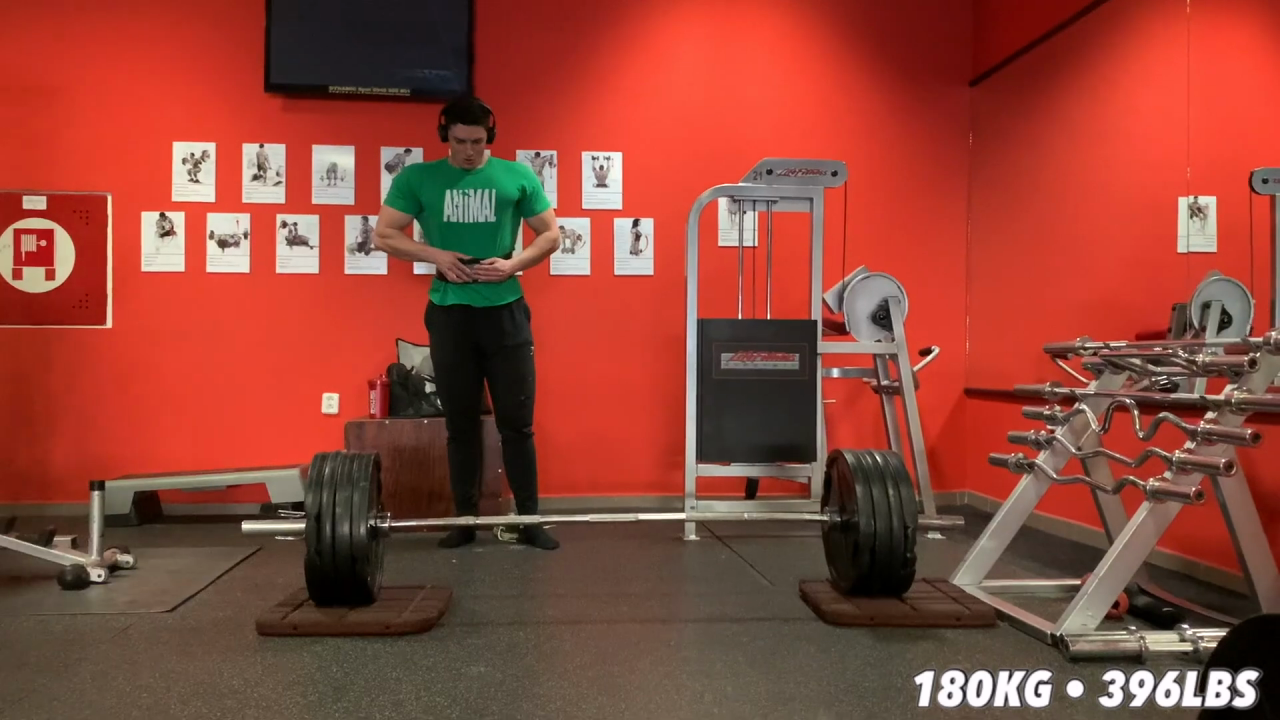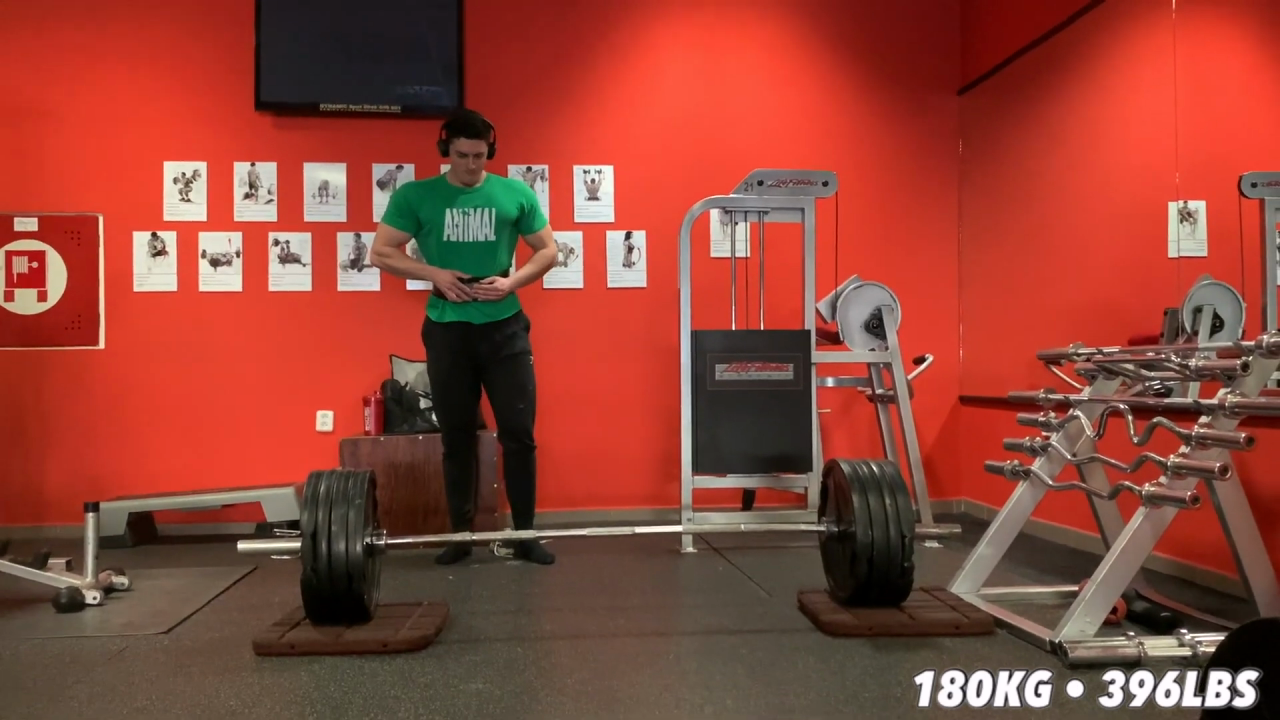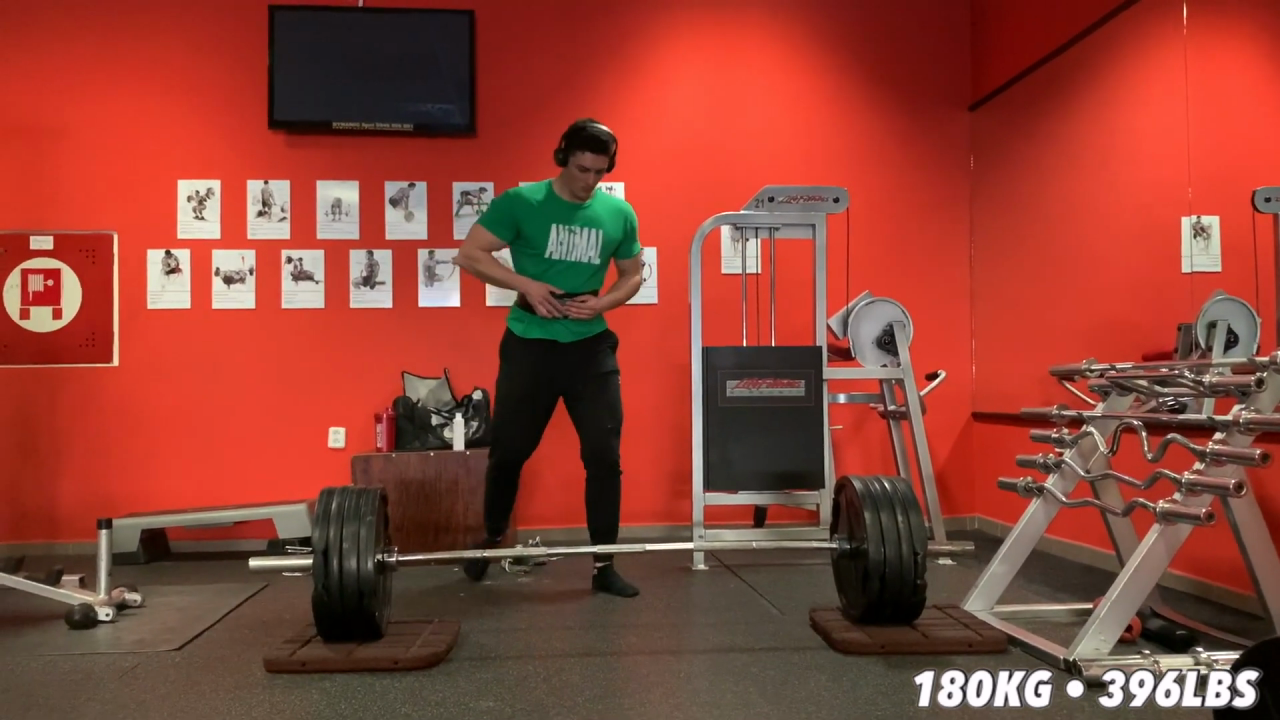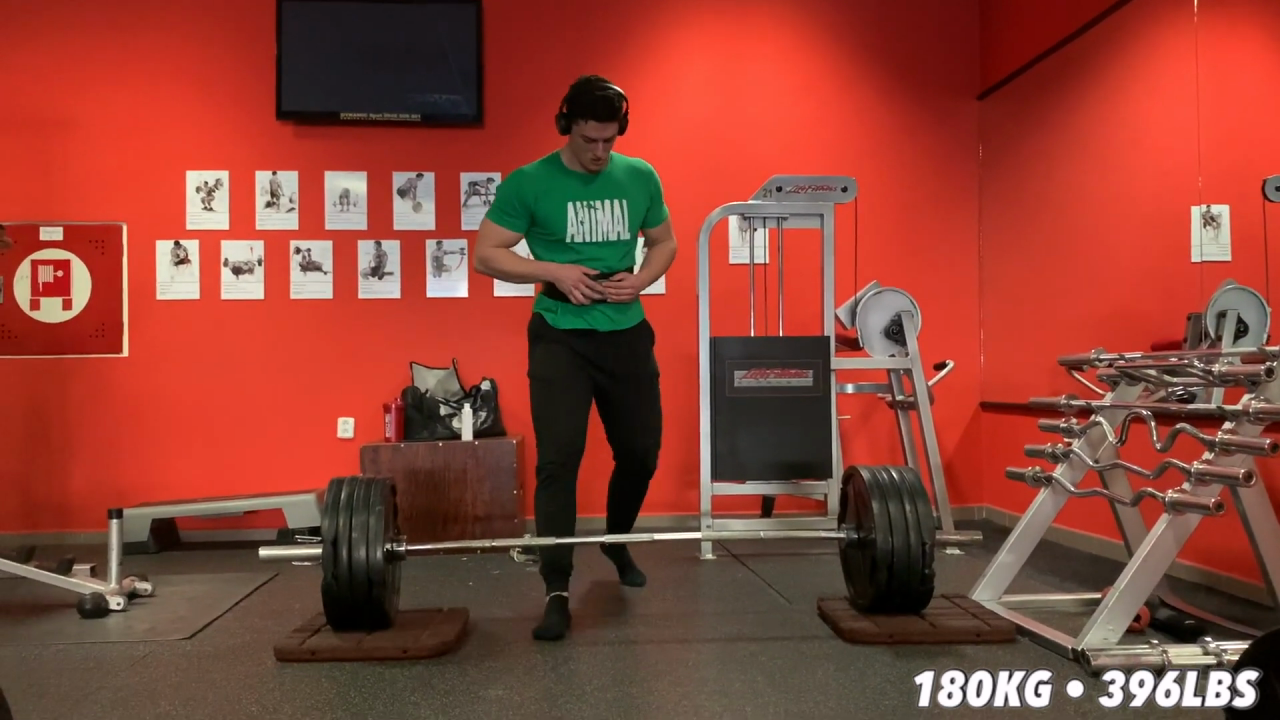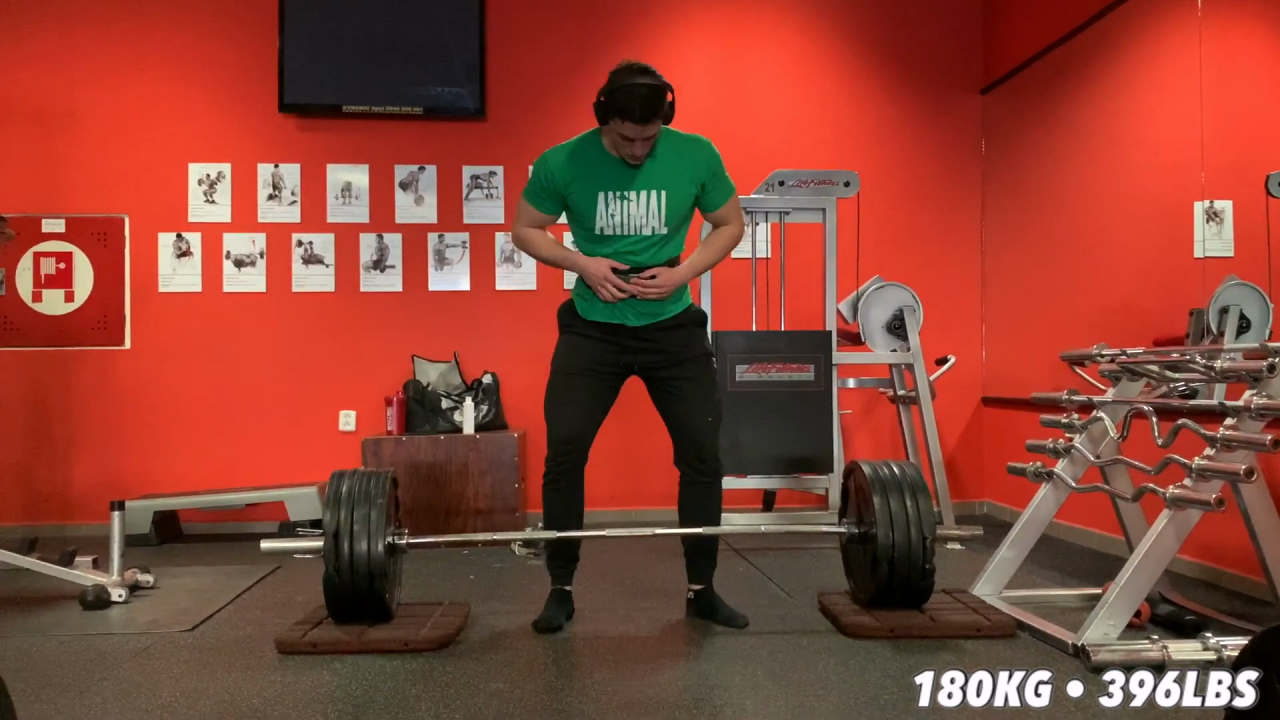
dt=0.7s
person 1, frame 1
left shoulder: (518, 177)
right shoulder: (418, 178)
left elbow: (550, 235)
right elbow: (383, 234)
left wrist: (513, 264)
right wrist: (435, 254)
left hip: (505, 310)
right hip: (449, 312)
left knee: (517, 421)
right knee: (460, 423)
left ankle: (529, 519)
right ankle: (465, 518)
person 1, frame 2
left shoulder: (516, 194)
right shoulder: (416, 196)
left elbow: (548, 250)
right elbow: (381, 253)
left wrist: (512, 280)
right wrist: (434, 273)
left hip: (504, 326)
right hip: (447, 329)
left knee: (518, 433)
right knee: (456, 438)
left ankle: (525, 534)
right ankle: (460, 534)
person 1, frame 3
left shoulder: (619, 214)
right shoulder: (519, 202)
left elbow: (632, 275)
right elbow: (469, 254)
left wrist: (603, 302)
right wrist: (525, 284)
left hip: (590, 348)
right hip: (529, 345)
left knee: (604, 457)
right knee: (509, 452)
left ankle: (603, 565)
right ankle: (490, 541)
person 1, frame 4
left shoulder: (640, 177)
right shoulder: (527, 183)
left elbow: (666, 243)
right elbow: (485, 255)
left wrist: (640, 279)
right wrist: (553, 271)
left hip: (627, 335)
right hip: (561, 338)
left knee: (640, 455)
right knee: (559, 459)
left ankle: (616, 539)
right ankle: (556, 593)
person 1, frame 5
left shoulder: (698, 156)
right shoulder: (562, 163)
left elbow: (731, 225)
right elbow: (524, 230)
left wrist: (682, 272)
right wrist: (582, 263)
left hip: (673, 327)
right hip: (593, 327)
left knee: (701, 454)
right knee: (564, 449)
left ankle: (701, 589)
right ankle: (561, 589)
